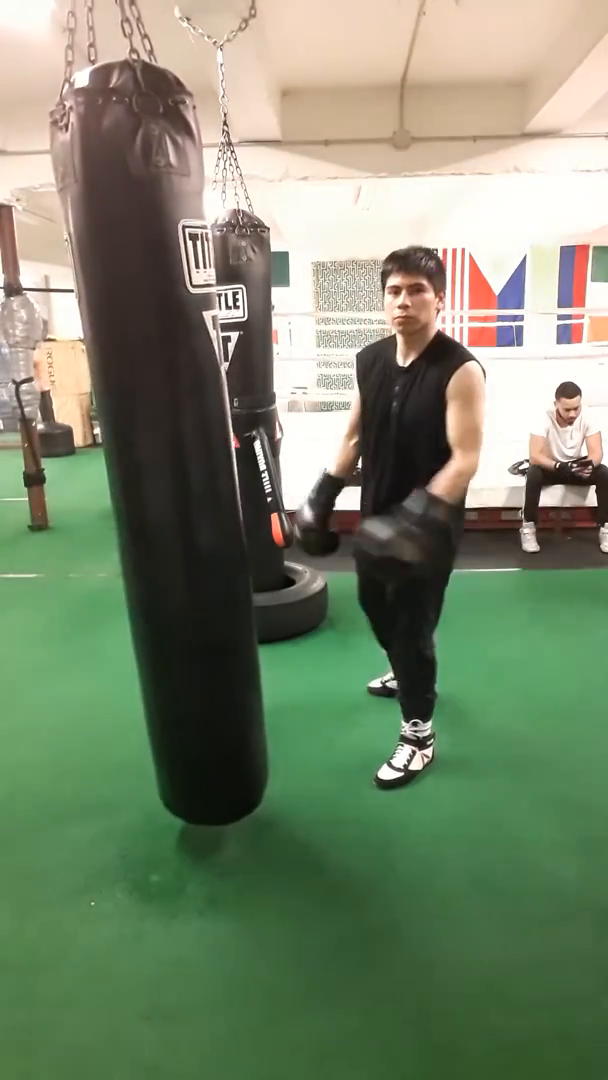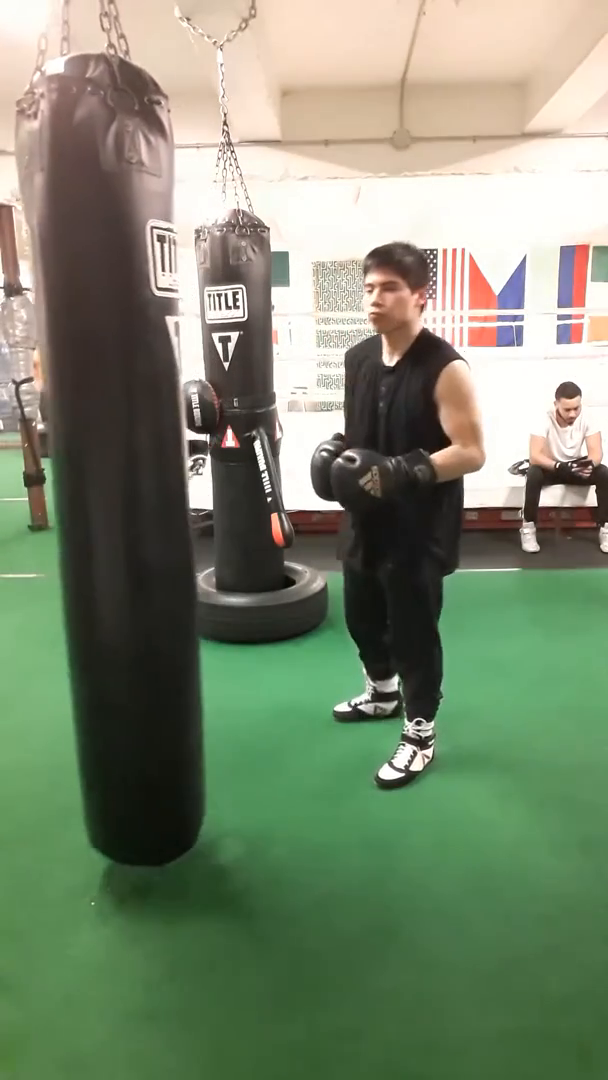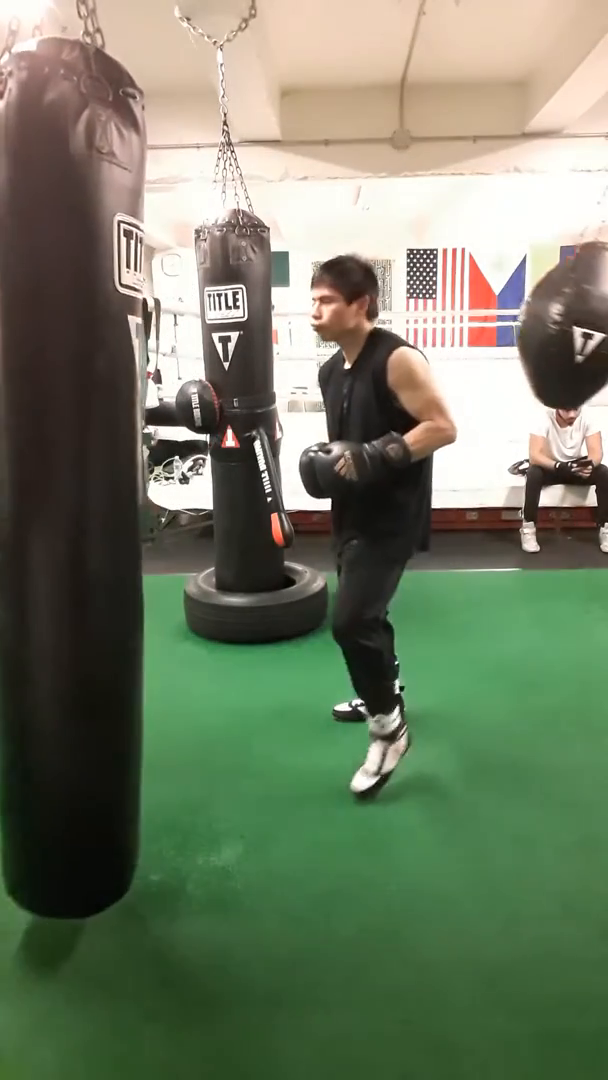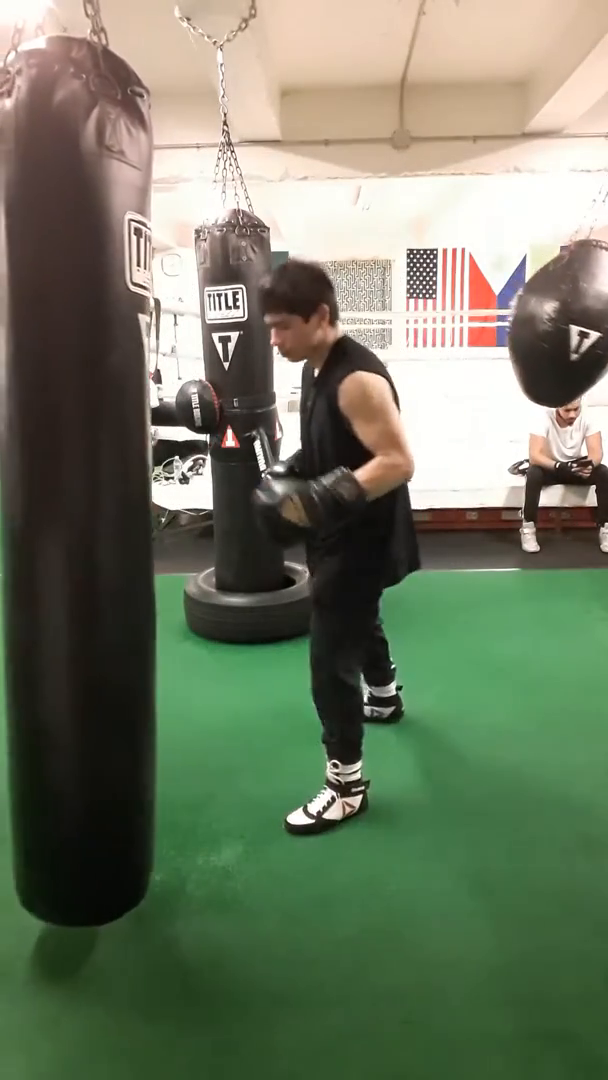
dt=0.5s
person 1, frame 1
left shoulder: (461, 371)
right shoulder: (370, 360)
left elbow: (465, 457)
left wrist: (415, 520)
right wrist: (322, 496)
left hip: (422, 530)
right hip: (377, 519)
left knee: (410, 630)
right knee: (376, 609)
left ankle: (418, 737)
right ankle: (407, 674)
person 1, frame 2
left shoulder: (445, 369)
right shoulder: (357, 358)
left elbow: (472, 452)
left wrist: (399, 473)
right wrist: (335, 452)
left hip: (419, 529)
right hip: (367, 523)
left knee: (414, 630)
right knee: (361, 616)
left ankle: (420, 737)
right ankle: (382, 693)
person 1, frame 3
left shoulder: (397, 358)
right shoulder: (332, 370)
left elbow: (442, 427)
left wrist: (375, 457)
right wrist: (323, 458)
left hip: (391, 514)
right hip: (353, 512)
left knee: (351, 619)
right knee: (362, 614)
left ankle: (387, 727)
right ankle: (384, 692)
person 1, frame 4
left shoulder: (357, 378)
right shoulder: (318, 369)
left elbow: (398, 464)
left wrist: (317, 497)
right wrist: (294, 476)
left hip: (359, 540)
right hip: (343, 535)
left knee: (331, 659)
right knee: (358, 626)
left ankle: (347, 784)
right ankle: (383, 696)
